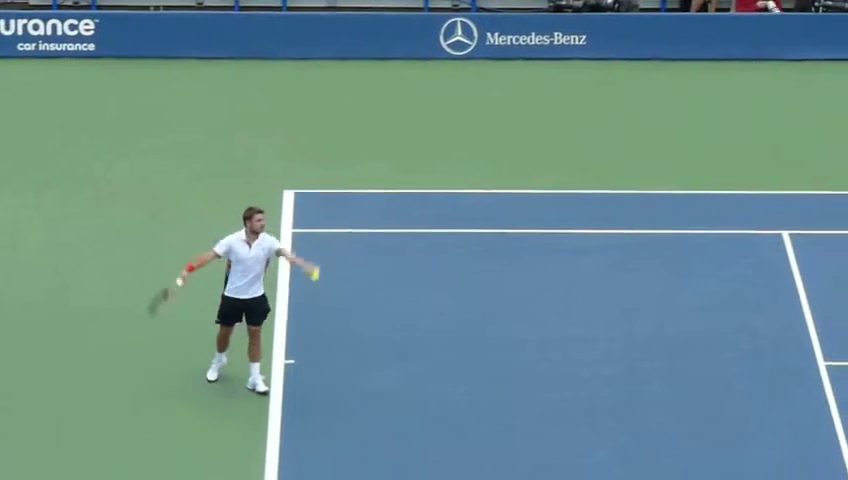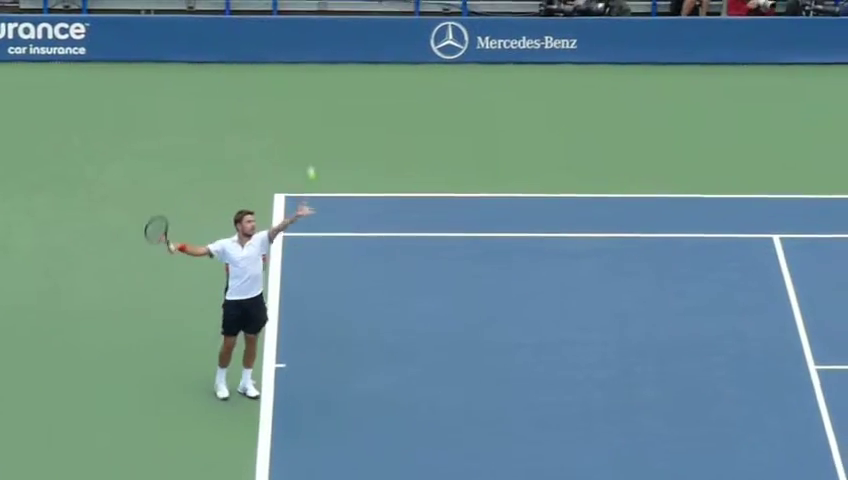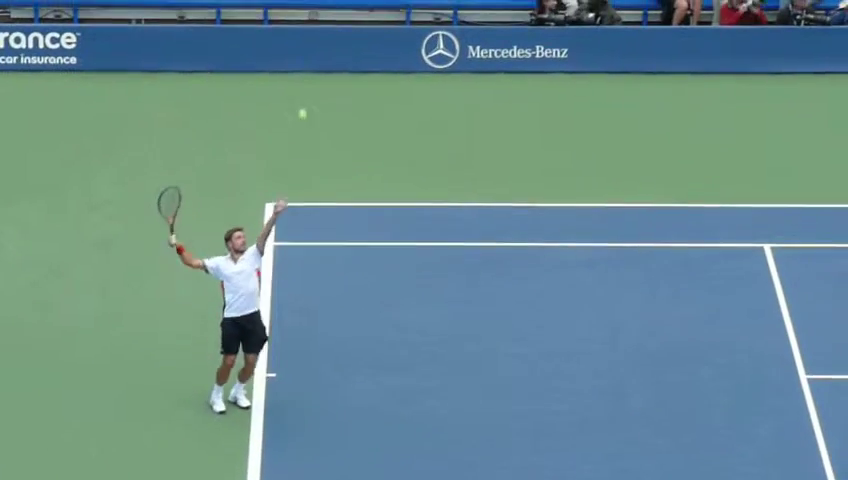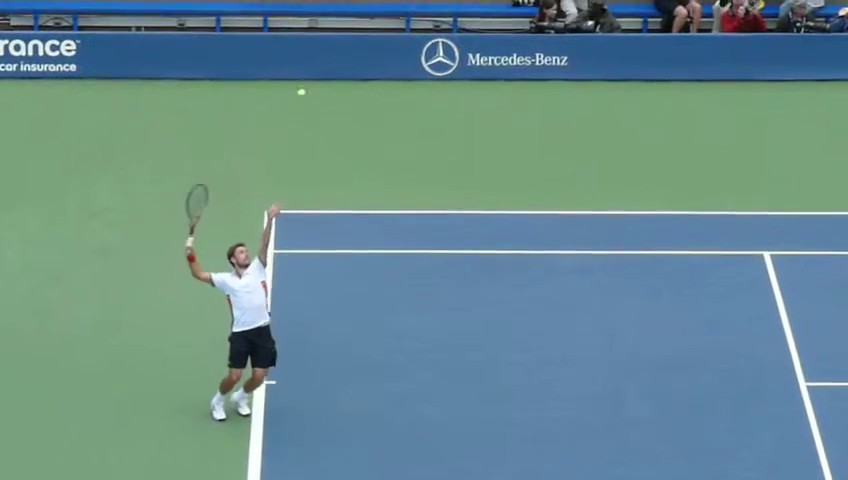
dt=0.2s
person 1, frame 1
left shoulder: (268, 241)
right shoulder: (232, 241)
left elbow: (286, 254)
right elbow: (209, 256)
left wrist: (304, 265)
right wrist: (188, 270)
left hip: (256, 297)
right hip: (232, 296)
left knee: (254, 334)
right knee: (225, 331)
left ankle: (255, 378)
right ankle: (218, 362)
person 1, frame 2
left shoulder: (260, 240)
right shoulder: (226, 245)
left elbow: (278, 229)
right elbow: (199, 251)
left wrist: (296, 216)
right wrist: (179, 248)
left hip: (255, 299)
right hip: (234, 301)
left knee: (252, 341)
right knee: (229, 342)
left ankle: (246, 383)
right ankle: (220, 380)
person 1, frame 3
left shoulder: (253, 255)
right shoulder: (220, 263)
left elbow: (264, 235)
right elbow: (192, 262)
left wrist: (275, 215)
right wrist: (178, 247)
left hip: (253, 317)
right hip: (231, 319)
left knee: (250, 362)
right knee: (228, 362)
left ankle: (238, 393)
right ankle: (216, 396)
person 1, frame 4
left shoulder: (257, 269)
right shoulder: (226, 279)
left elbow: (264, 244)
right elbow: (198, 275)
left wrist: (269, 220)
right wrist: (190, 254)
left hip: (262, 331)
right hip: (241, 333)
left knee: (258, 377)
right knee: (234, 377)
left ankle: (240, 399)
right ankle: (218, 402)
